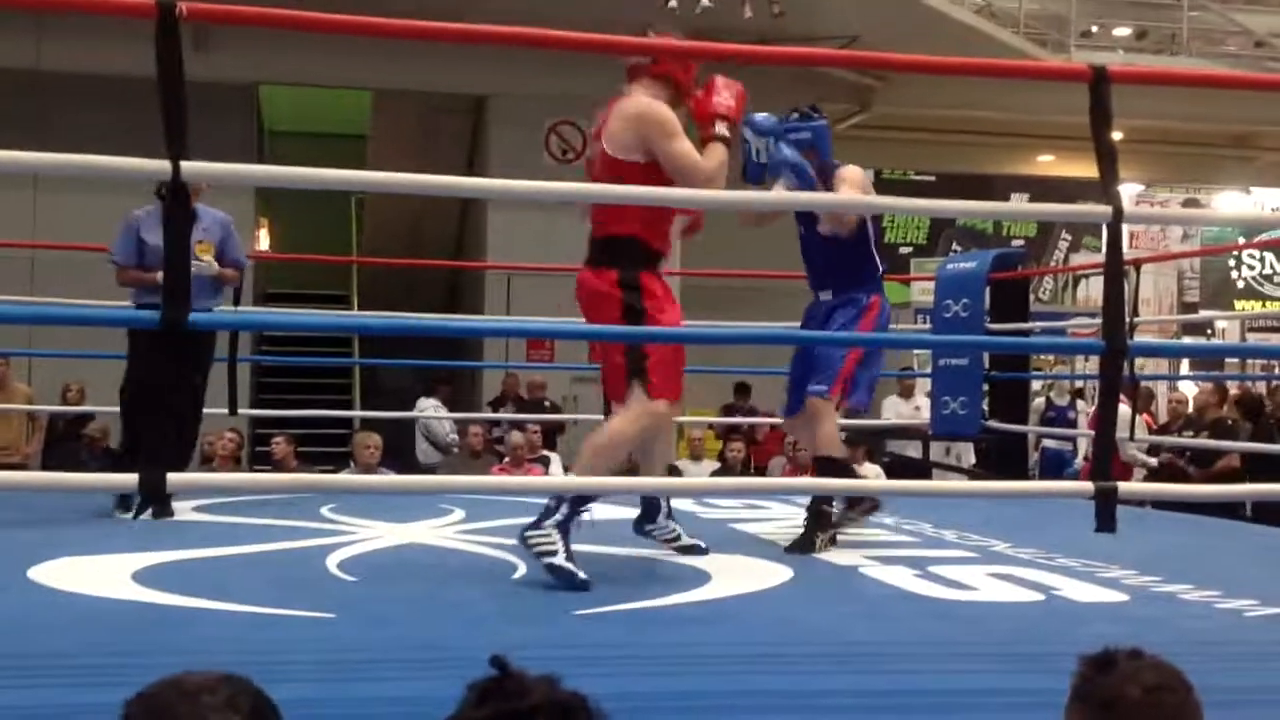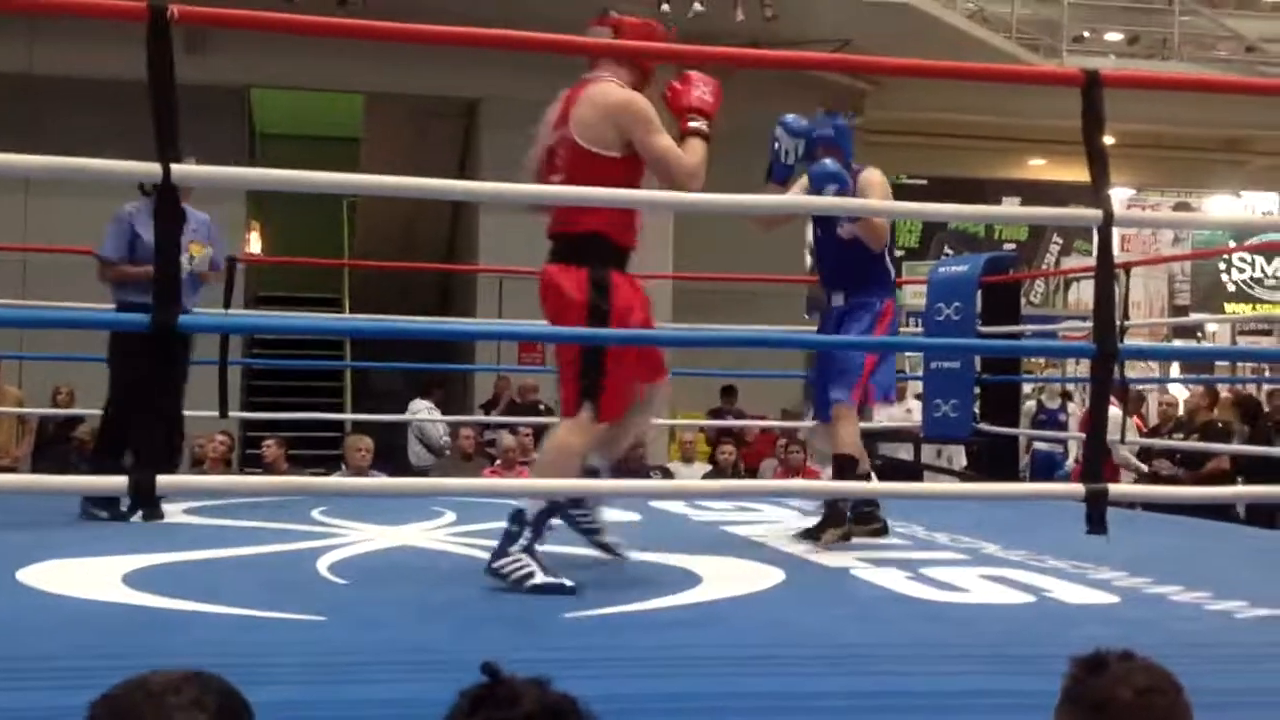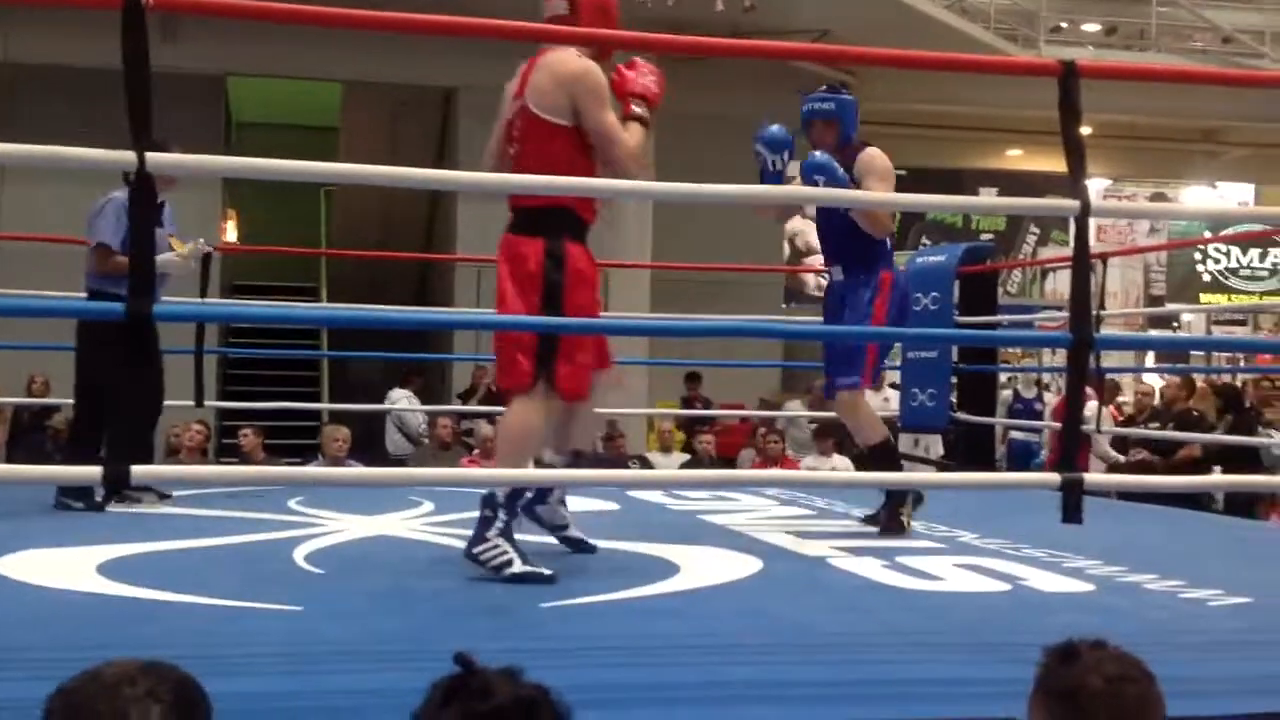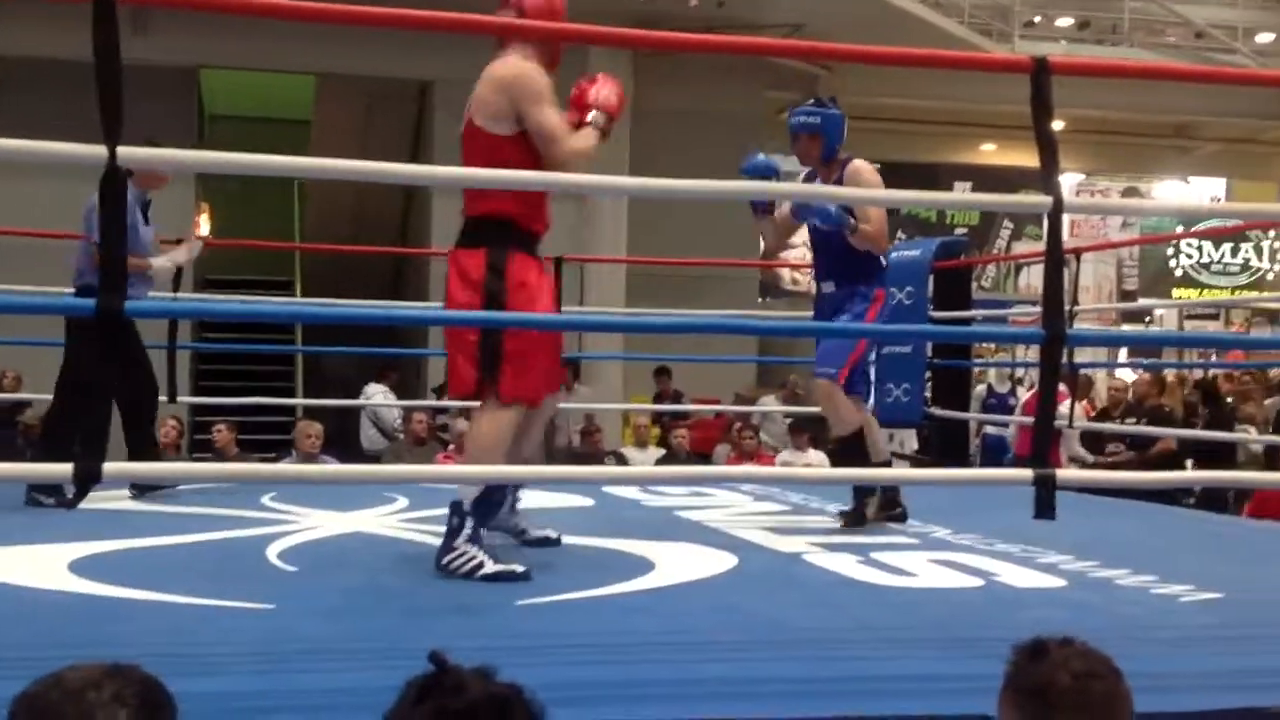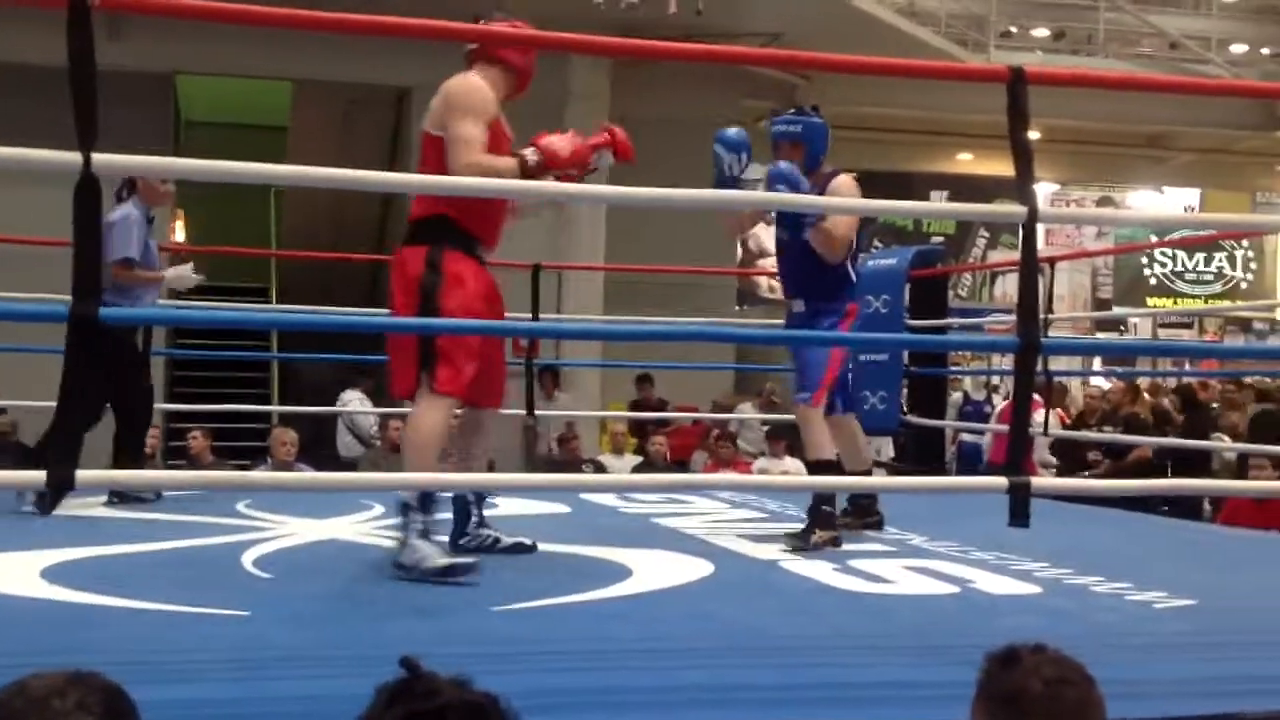
dt=0.2s
person 1, frame 1
left shoulder: (614, 116)
right shoulder: (650, 112)
right elbow: (707, 182)
right wrist: (721, 124)
left hip: (621, 273)
right hip: (625, 277)
left knee: (660, 402)
right knee: (645, 404)
left ankle: (655, 514)
right ankle: (552, 522)
person 1, frame 2
left shoulder: (565, 103)
right shoulder: (624, 102)
right elbow: (687, 181)
right wrist: (697, 119)
left hip: (576, 267)
right hip: (592, 275)
left knee: (646, 385)
right knee: (587, 413)
left ankle: (582, 498)
right ankle: (516, 543)
person 1, frame 3
left shoulder: (532, 72)
right shoulder: (579, 70)
left elbow: (495, 164)
right elbow: (627, 167)
right wrist: (639, 105)
left hip: (546, 242)
right hip: (550, 246)
left knee: (585, 376)
right knee: (545, 387)
left ankle: (546, 494)
right ankle: (491, 529)
person 1, frame 4
left shoulder: (502, 83)
right shoulder: (520, 74)
right elbow: (564, 162)
left wrist: (583, 119)
right wrist: (596, 115)
left hip: (511, 258)
right hip: (497, 258)
left knee: (536, 390)
right knee: (504, 397)
left ankle: (499, 507)
right ankle: (459, 539)
person 1, frame 5
left shoulder: (485, 109)
right shoulder: (465, 89)
left elbow: (505, 190)
right elbow: (465, 174)
left wrist: (582, 157)
right wrist: (539, 157)
left hip: (467, 263)
right hip: (439, 261)
left knee: (482, 396)
right knee: (440, 391)
right ankle: (413, 528)
person 2, frame 1
left shoulder: (849, 175)
right shoulder: (792, 182)
left elbow: (844, 223)
right elbow: (754, 217)
left wrist: (808, 181)
right wrist: (754, 167)
left hip: (859, 305)
right hip: (823, 306)
left knee: (821, 402)
right knee: (800, 417)
left ankle: (821, 521)
right ankle: (856, 494)
person 2, frame 2
left shoulder: (869, 180)
right shoulder: (809, 182)
left elbow: (880, 238)
right elbow: (767, 219)
left wrist: (849, 199)
right wrist: (781, 169)
left hip: (872, 309)
right hip: (837, 310)
left knee: (843, 408)
right knee: (828, 418)
left ankle: (836, 512)
right ankle: (867, 513)
person 2, frame 3
left shoulder: (870, 160)
right shoulder: (815, 165)
left elbow: (882, 225)
right elbow: (777, 214)
left wrist: (841, 189)
right wrist: (772, 176)
left hip: (874, 286)
right hip: (841, 287)
left knee: (851, 393)
right knee: (843, 398)
left ankle: (901, 492)
right ankle: (894, 494)
person 2, frame 4
left shoulder: (859, 173)
right shoulder: (807, 183)
left elbow: (879, 242)
right elbow: (773, 241)
left wrist: (838, 220)
right wrist: (760, 202)
left hip: (865, 296)
right hip: (832, 298)
left knee: (827, 385)
right knee: (850, 397)
left ankle: (866, 489)
right ankle: (888, 498)
person 2, frame 5
left shoulder: (840, 186)
right shoulder: (781, 184)
left elbow: (836, 250)
right elbow: (734, 224)
left wrist: (805, 207)
right wrist: (728, 177)
left hip: (836, 312)
right hip: (803, 313)
left knee: (810, 407)
right knee: (837, 411)
left ankle: (824, 518)
right ankle: (865, 506)
person 3, frame 1
left shoulder: (219, 222)
right shoulder: (141, 220)
left elbow: (235, 276)
right elbow: (123, 275)
left wrist: (212, 270)
right wrist: (160, 277)
left hip: (197, 324)
right hip: (152, 321)
left knee: (185, 410)
right knee: (140, 405)
left ankle: (157, 493)
right ankle: (132, 487)
person 3, frame 2
left shoulder: (201, 221)
right shoulder: (131, 216)
left elbow: (211, 274)
right elbow: (107, 271)
left wrist: (202, 267)
right wrist: (160, 270)
left hip: (176, 325)
left knee: (166, 412)
right knee: (124, 409)
left ankle: (146, 495)
right ankle: (98, 496)
person 3, frame 3
left shoulder: (163, 211)
right shoulder: (118, 204)
right elbow: (103, 262)
left wrist: (183, 257)
right wrist: (157, 262)
left knee: (147, 396)
right knee: (98, 400)
left ankle: (130, 480)
right ankle: (73, 487)
person 3, frame 4
left shoulder: (142, 205)
right elbow: (104, 256)
left wrist: (177, 255)
right wrist: (154, 264)
left hip: (116, 313)
right hip: (96, 311)
left knee: (141, 390)
right knee: (81, 396)
right ankle: (44, 480)
person 3, frame 5
left shoulder: (141, 220)
right shoulder: (128, 218)
right elbow: (118, 272)
left wrist: (170, 276)
right wrist: (164, 278)
left hip: (122, 324)
right hip: (111, 323)
left knee: (137, 403)
right knee: (84, 408)
